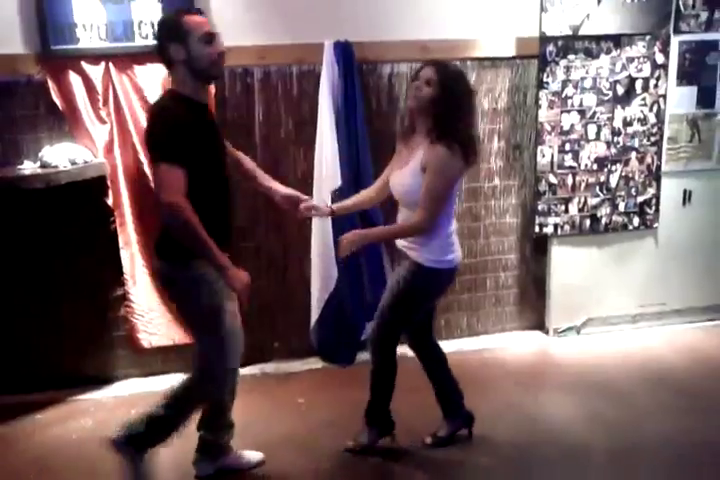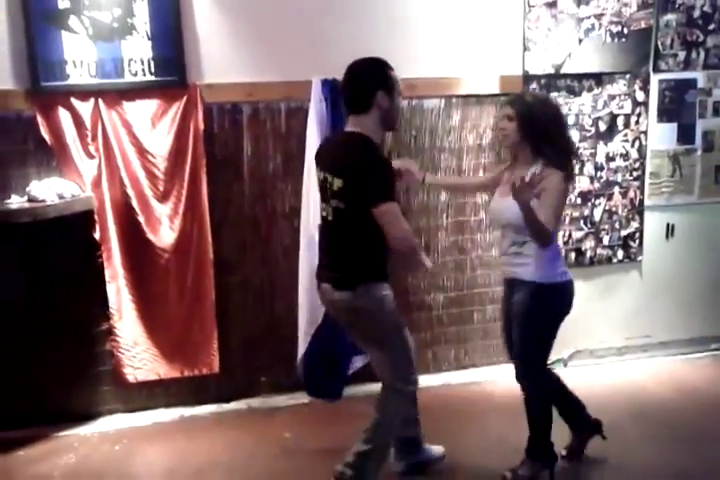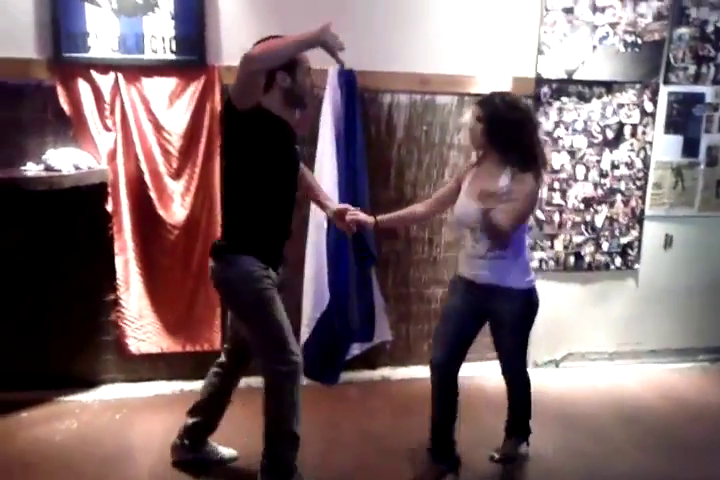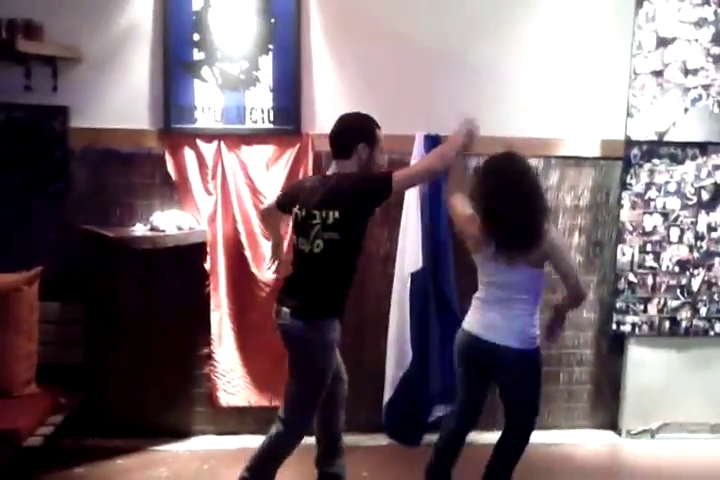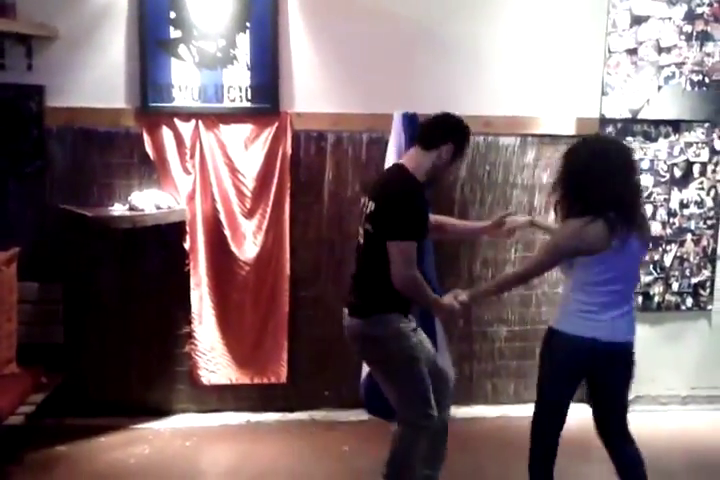
dt=1s
person 1, frame 1
left shoulder: (199, 111)
right shoulder: (171, 117)
left elbow: (225, 154)
right elbow: (172, 203)
left wrist: (272, 187)
right wrist: (224, 266)
left hip: (207, 260)
right hip: (187, 264)
left knee: (225, 356)
right knee: (218, 364)
right ankle: (138, 440)
person 1, frame 2
left shoulder: (333, 147)
right shoulder: (368, 158)
right elbow: (399, 240)
left wrist: (392, 181)
right wrist: (420, 260)
left hip: (338, 281)
right hip: (360, 290)
left knee: (400, 369)
right knee: (400, 383)
person 1, frame 3
left shoulder: (283, 130)
right shoulder: (245, 119)
left elbow: (297, 171)
right elbow: (252, 61)
left wrist: (328, 205)
right wrist: (314, 37)
left hip: (258, 263)
right hip: (241, 263)
left knee: (236, 356)
right knee: (285, 364)
left ankle: (191, 440)
person 1, frame 4
left shoulder: (304, 188)
right shoulder: (360, 188)
left elbow: (268, 212)
right elbow: (432, 167)
left wrist: (280, 250)
right wrist: (462, 133)
left hip: (296, 311)
right hip: (313, 321)
left knee: (334, 391)
right knee: (295, 418)
person 1, frame 5
left shoulder: (396, 183)
right shoulder: (404, 192)
left elbow: (430, 223)
right elbow: (403, 276)
left wrist: (483, 228)
right wrist: (439, 306)
left hip: (384, 315)
right hip: (379, 320)
left knee: (440, 387)
right knee: (421, 415)
person 2, frame 1
left shoulder: (443, 152)
right shoulder: (409, 143)
left elbow: (423, 222)
right elbow: (377, 192)
left wrist: (364, 236)
right wrist: (329, 209)
left hip: (430, 264)
right hip: (418, 260)
left knee: (381, 339)
right knee: (420, 339)
left ankle: (377, 423)
right ankle: (456, 415)
person 2, frame 2
left shoulder: (551, 174)
right shoulder: (509, 172)
left elbow: (546, 237)
right elbow: (469, 183)
left wrist: (524, 202)
right wrist: (422, 176)
left hip: (544, 287)
right hip: (516, 284)
left knee: (529, 372)
right knee: (531, 370)
right ankle: (582, 423)
person 2, frame 3
left shoulder: (524, 180)
right shoulder: (469, 173)
left elbow: (503, 236)
right elbow: (427, 208)
left wrist: (488, 213)
right wrist: (375, 221)
left hip: (512, 291)
right hip: (467, 284)
left knee: (513, 369)
right knee: (442, 365)
left ankle: (517, 432)
person 2, frame 4
left shoulder: (478, 232)
right shoulder: (544, 240)
left elbow: (454, 196)
right elbow: (578, 293)
right wrist: (558, 313)
left hip: (472, 339)
right hip: (517, 349)
left knee: (462, 417)
right knee: (518, 429)
person 2, frame 5
left shoulder: (583, 228)
right shoulder: (634, 223)
left elbow: (525, 273)
left wrist: (471, 295)
right wrist: (535, 223)
left hip: (571, 338)
right hip: (619, 342)
left knee: (548, 420)
right knee: (613, 425)
